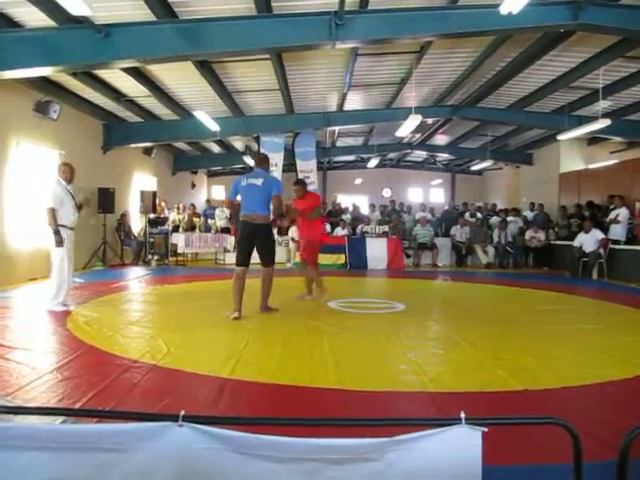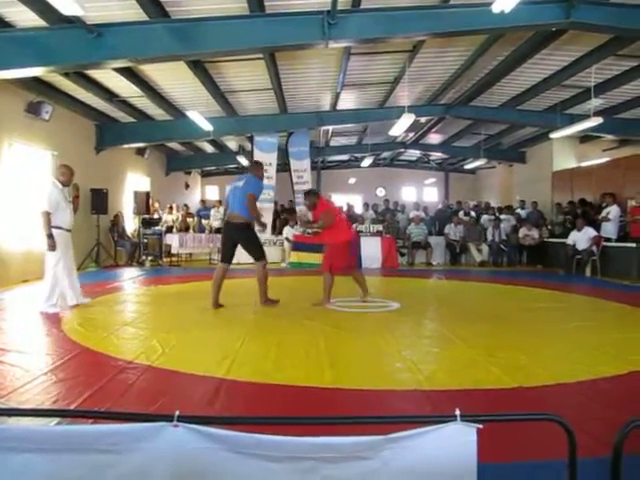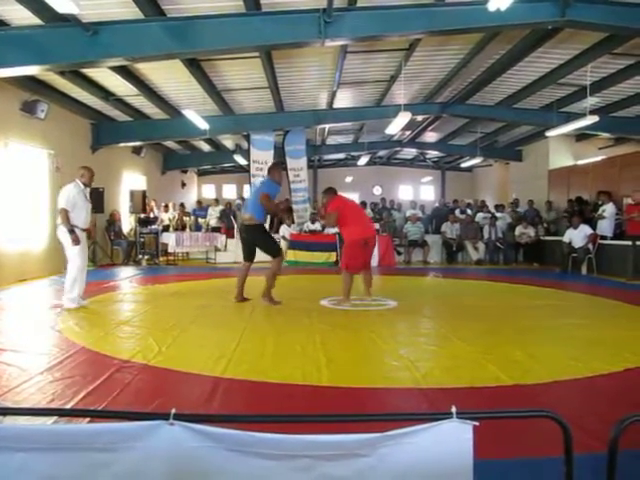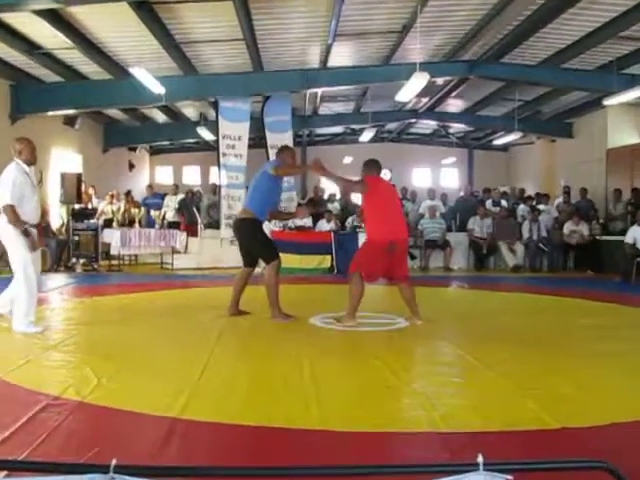
dt=0.7s
person 1, frame 1
left shoulder: (67, 188)
right shoulder: (56, 188)
right elbow: (50, 211)
left wrist: (81, 205)
right wrist: (56, 233)
left hip: (68, 232)
right hip: (60, 232)
left knee: (67, 268)
right knee: (60, 268)
left ankle: (61, 300)
right ankle: (54, 303)
person 1, frame 2
left shoulder: (64, 191)
right shoulder: (52, 190)
left elbow: (73, 211)
right elbow: (45, 215)
left wrist: (76, 195)
right wrist: (49, 237)
left hip: (65, 234)
right hip: (55, 234)
left knee: (69, 268)
right knee: (55, 270)
left ankle: (74, 298)
right ankle: (48, 305)
person 1, frame 3
left shoulder: (85, 192)
right shoulder: (70, 190)
right elbow: (63, 212)
left wrist: (88, 230)
right wrist: (71, 232)
left hip: (80, 232)
right hip: (69, 231)
left knee: (81, 265)
right knee: (76, 263)
left ankle: (74, 297)
right ankle: (70, 298)
person 1, frame 4
left shoulder: (28, 173)
left wrist: (31, 232)
right wrist: (28, 235)
left hip: (27, 230)
left knee: (28, 274)
right knee: (26, 277)
person 2, frame 1
left shoulder: (240, 180)
right shoulder: (273, 181)
left elbow: (228, 204)
right elbow: (277, 204)
right wrist: (276, 218)
left hip: (245, 226)
right hip: (263, 227)
left knee: (240, 268)
right knee: (268, 267)
left ankle: (237, 309)
right ankle: (264, 305)
person 2, frame 2
left shoulder: (235, 182)
right shoulder: (256, 182)
right elbow: (250, 202)
right wrist: (260, 221)
left hip: (228, 225)
right hip: (242, 227)
left knee: (223, 264)
right knee: (261, 261)
left ankle: (215, 301)
right ankle: (264, 298)
person 2, frame 3
left shoulder: (261, 185)
right shoulder: (272, 185)
right elbow: (263, 201)
left wrist: (275, 209)
right wrist: (277, 210)
left hip: (244, 227)
right hip: (256, 228)
left knee: (247, 262)
right knee: (278, 257)
left ankle: (239, 295)
right ankle: (267, 293)
person 2, frame 4
left shoulder: (273, 179)
right shoulder: (271, 166)
left elbow: (272, 213)
right elbow: (279, 171)
left wrist: (294, 214)
left hip: (244, 223)
right hip: (249, 224)
left knee: (249, 266)
right knee: (273, 261)
left ankle: (233, 307)
person 3, frame 1
left shoulder: (314, 198)
right shoulder: (296, 201)
left elbow: (317, 215)
right elbow: (295, 217)
left wrist: (299, 213)
left hip: (314, 236)
right hip: (304, 237)
left knee: (309, 263)
right knee: (307, 264)
left ankle: (322, 291)
right ankle: (308, 293)
person 3, frame 2
left shoulder: (321, 206)
right shoulder: (324, 204)
left elbow: (327, 222)
right elbow: (320, 222)
left wrist: (312, 226)
left hip: (337, 241)
right hip: (348, 237)
left knee: (327, 269)
right knee: (352, 267)
left ankle: (325, 299)
right ankle: (365, 293)
person 3, frame 3
left shoulder: (334, 202)
right shoulder: (346, 201)
left elbow: (331, 222)
right wrist: (326, 215)
left hip: (355, 237)
right hip: (369, 234)
left knee: (347, 268)
right knee: (365, 265)
left ankle: (345, 299)
right ankle: (368, 292)
person 3, frame 4
left shoulder: (370, 184)
right shoulder: (389, 187)
left elbow: (349, 186)
left hip: (380, 239)
right hip: (400, 238)
left knee: (357, 275)
right knee: (401, 279)
